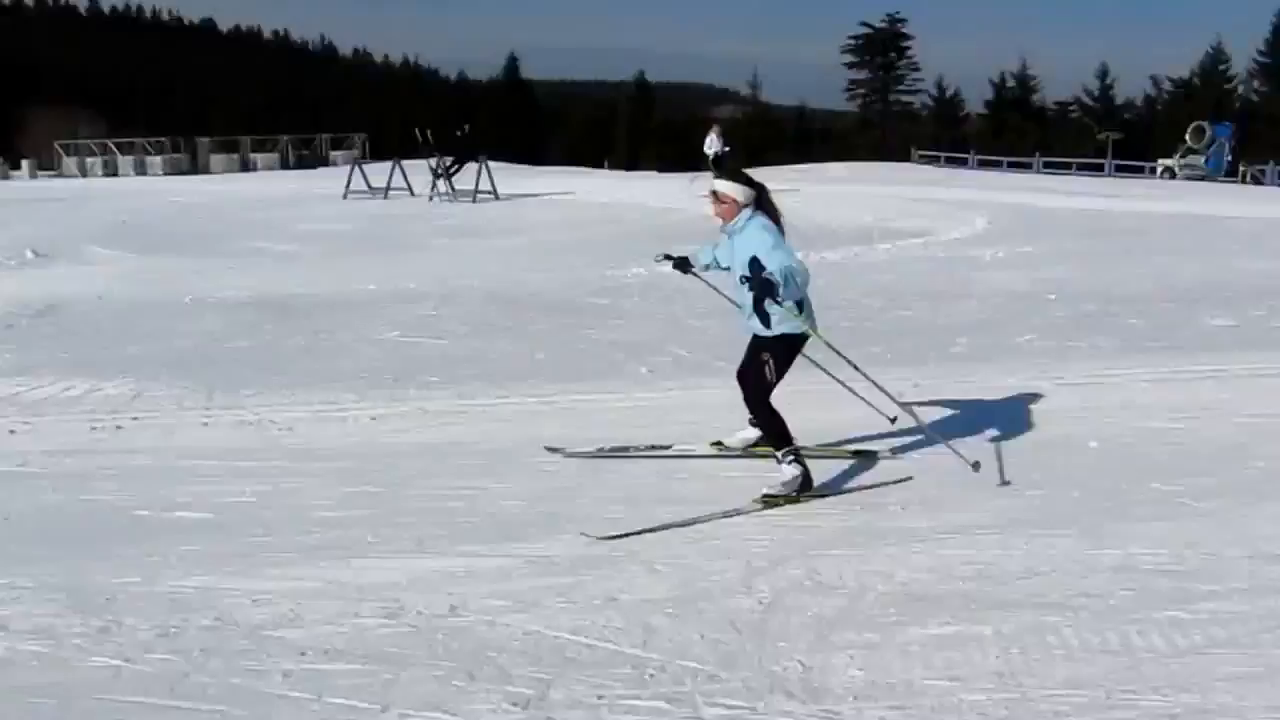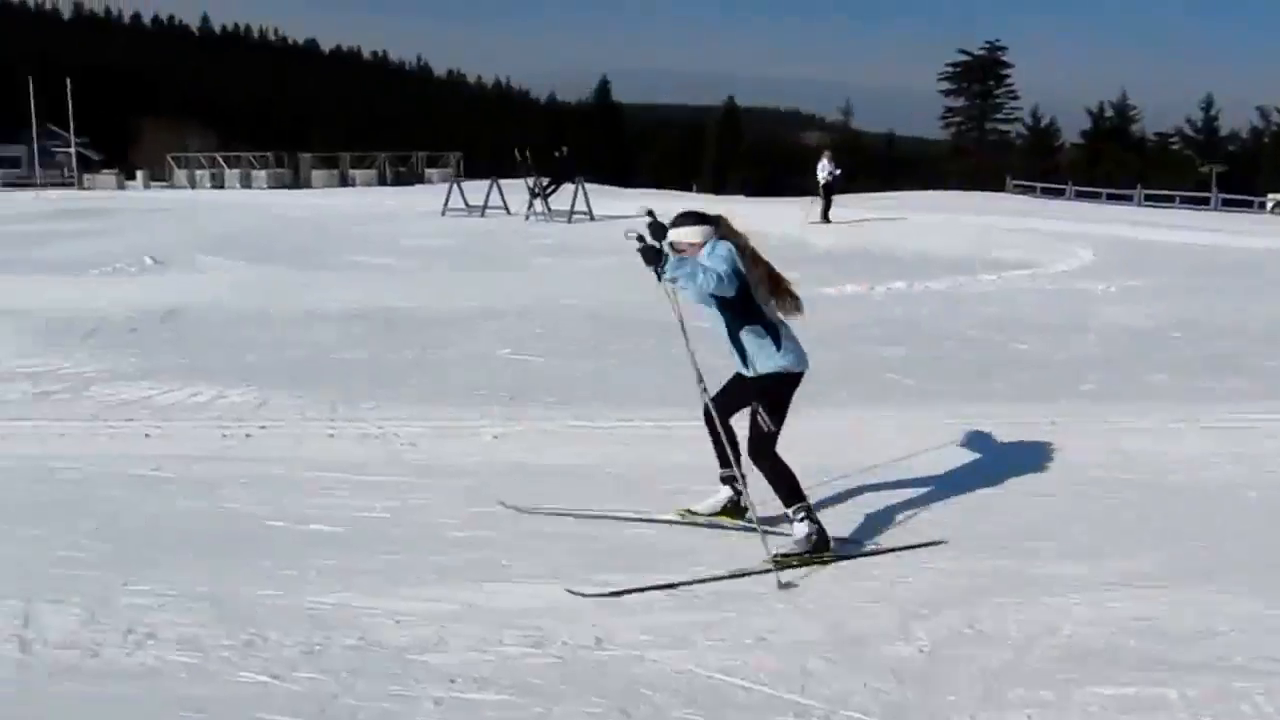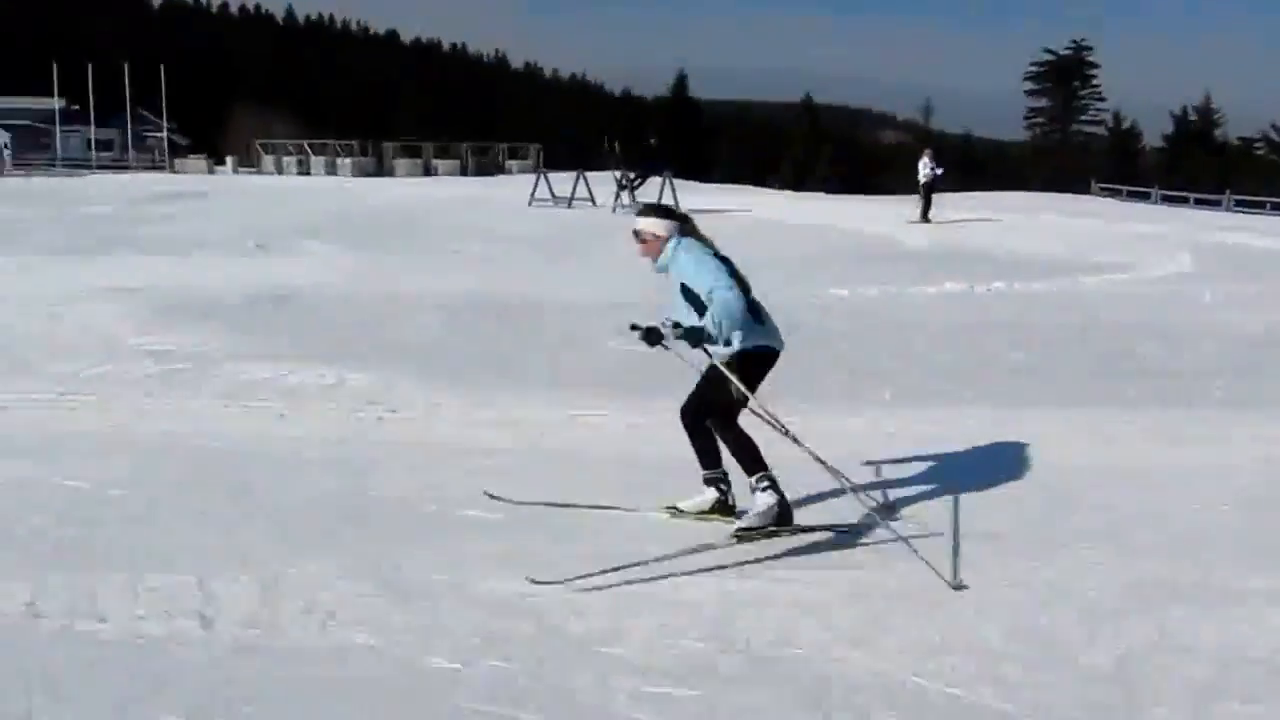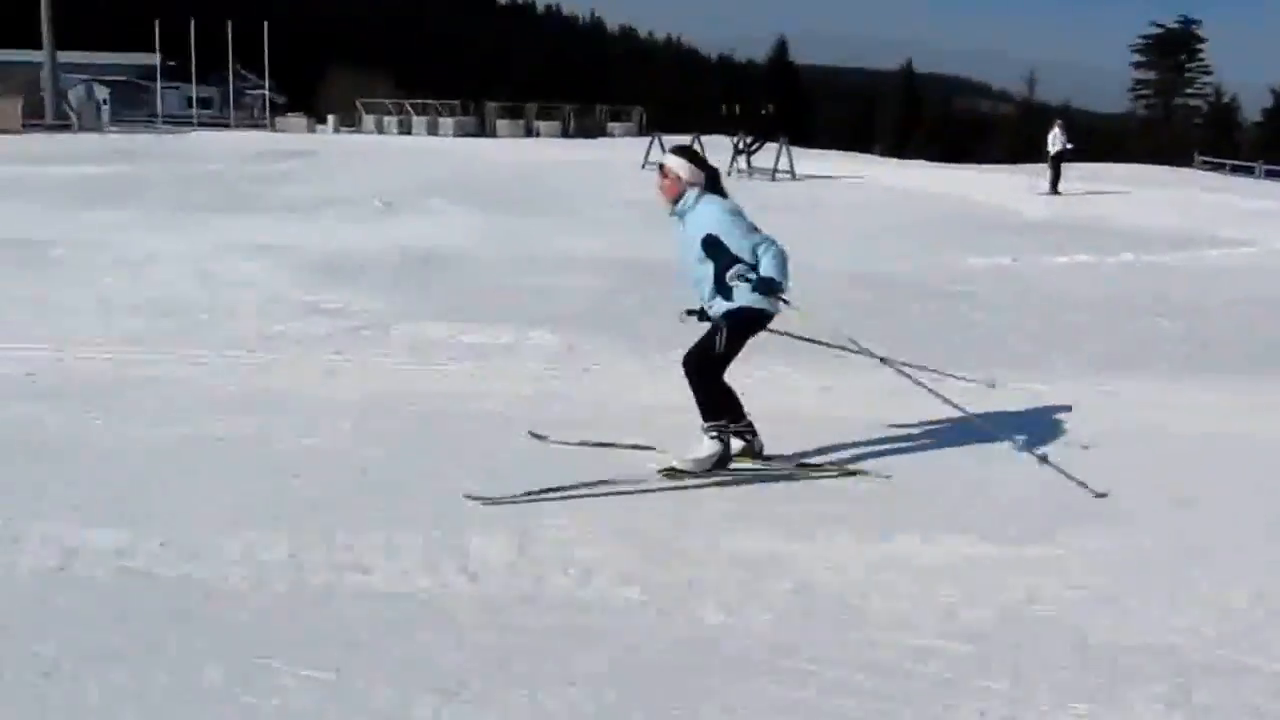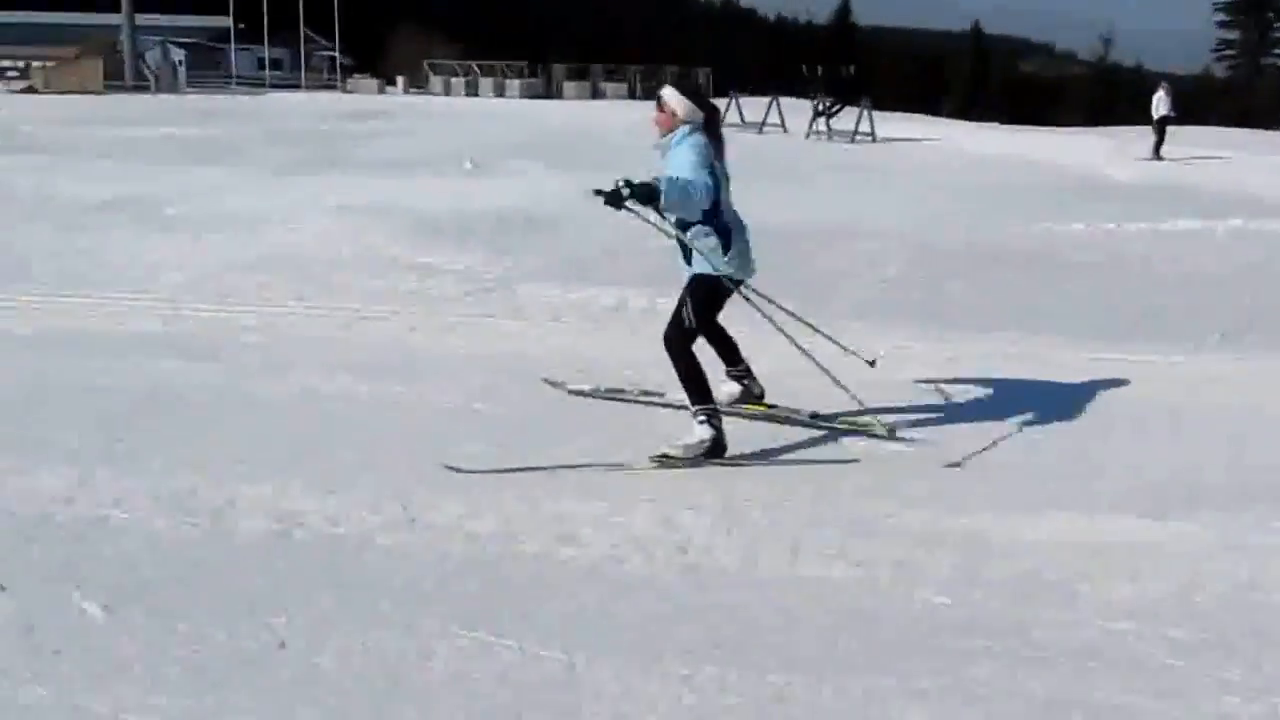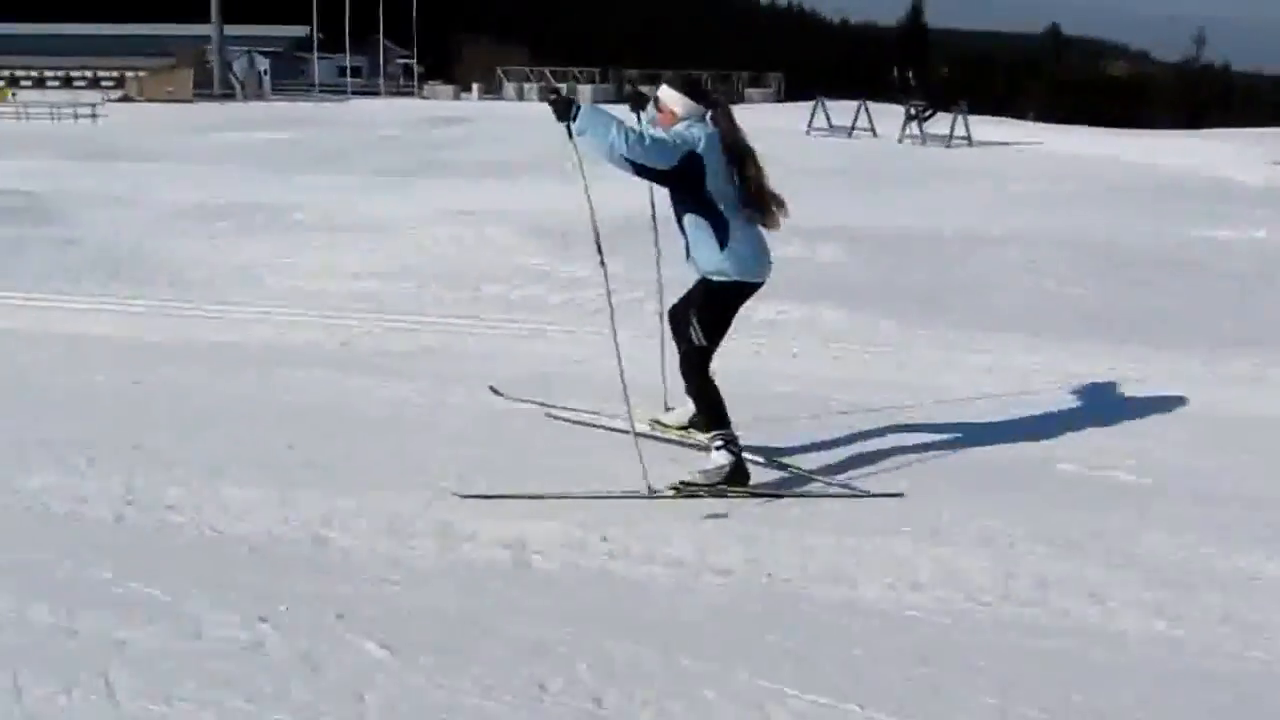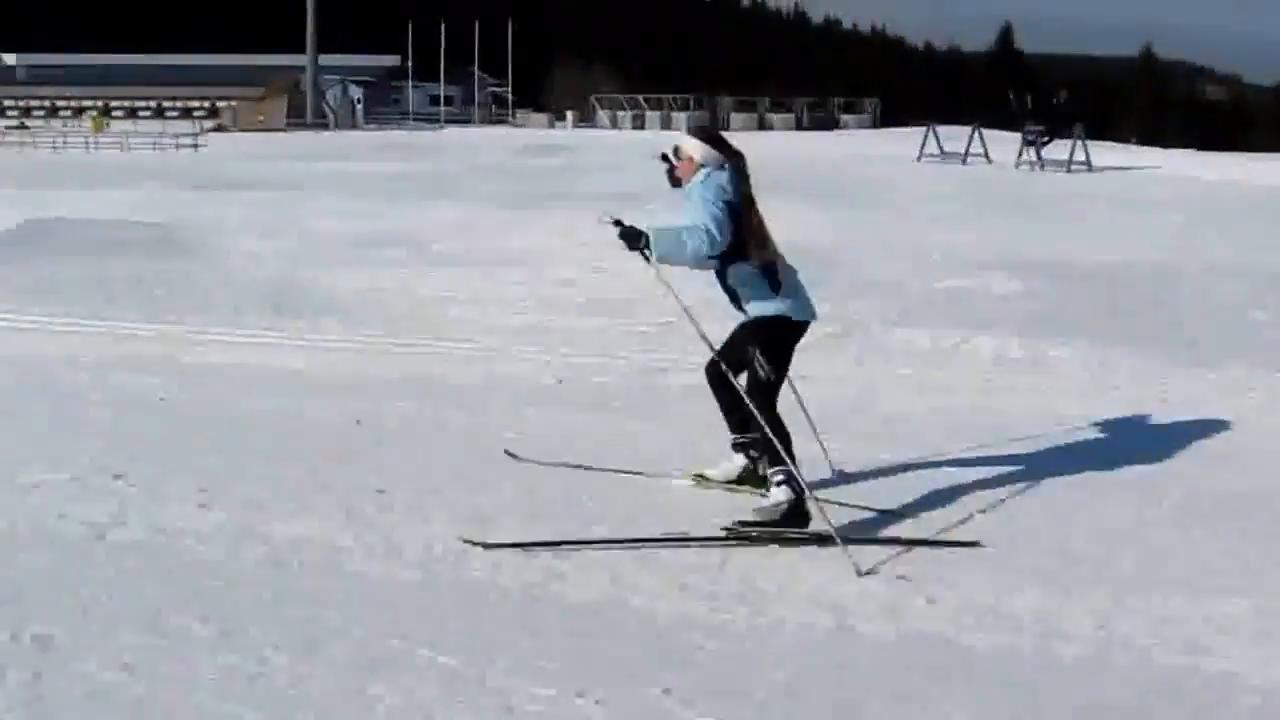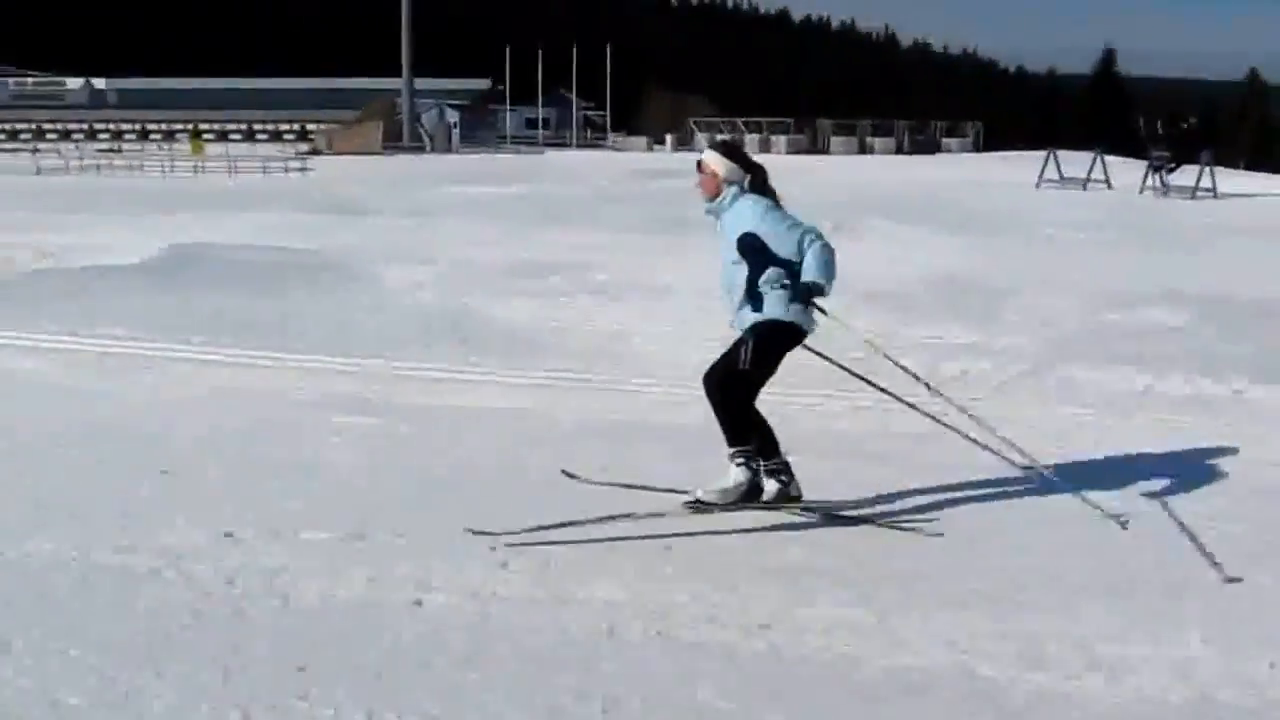
dt=0.3s
person 1, frame 1
left shoulder: (761, 230)
right shoulder: (741, 229)
left elbow: (797, 275)
right elbow: (722, 254)
left wrist: (773, 285)
right wrist: (692, 262)
left hip: (787, 326)
right hip: (767, 322)
left knee: (759, 396)
right knee: (746, 375)
left ankle: (796, 472)
right ankle: (760, 430)
person 1, frame 2
left shoulder: (721, 254)
right shoulder: (722, 253)
left elbow: (713, 282)
right elbow: (707, 278)
left wrist: (667, 263)
right wrist: (664, 239)
left hip: (776, 365)
right hip: (759, 363)
left knee: (760, 449)
right knee: (715, 412)
left ankle: (809, 529)
right ankle: (732, 493)
person 1, frame 3
left shoulder: (691, 259)
right shoulder: (681, 261)
left elbow: (731, 300)
left wrist: (706, 332)
right wrist: (664, 332)
left hip: (752, 347)
right hip: (733, 350)
left knee: (719, 418)
right knee: (692, 412)
left ankle: (772, 501)
right ankle: (718, 493)
person 1, frame 4
left shoulder: (715, 213)
right shoulder: (691, 214)
left elbow: (768, 250)
left wrist: (771, 281)
right wrist: (710, 305)
left hip: (748, 306)
right hip: (729, 307)
left knee: (696, 363)
right knee: (709, 373)
left ankle: (717, 444)
right ankle: (745, 438)
person 1, frame 5
left shoulder: (693, 150)
right shoulder: (693, 145)
left elbow: (695, 193)
right elbow: (681, 187)
left wrist: (654, 192)
right wrist: (628, 192)
left hip: (714, 263)
right hip: (723, 258)
left knee: (677, 339)
right knee: (703, 321)
left ankle: (709, 430)
right ankle: (743, 383)
person 1, frame 6
left shoulder: (689, 141)
right shoulder: (709, 138)
left elbow: (637, 147)
left wrist: (579, 115)
right wrist: (644, 109)
left hip: (727, 268)
right hip: (741, 262)
left knee: (694, 360)
right knee: (680, 318)
left ankle: (727, 457)
right ankle: (701, 408)
person 1, frame 7
left shoulder: (709, 190)
right shoulder: (721, 186)
left elbow: (706, 240)
left wrist: (649, 240)
right wrist: (683, 182)
left hip: (774, 309)
right hip: (768, 308)
left knee: (761, 398)
right knee: (718, 371)
left ankle: (789, 495)
right ankle: (751, 458)
person 1, frame 8
left shoulder: (754, 210)
right shoulder: (734, 212)
left elbow: (816, 246)
left wrist: (814, 284)
left hip: (778, 318)
right hip: (764, 319)
left knee: (718, 381)
right knee: (738, 397)
left ankle: (747, 474)
right ankle: (779, 480)
